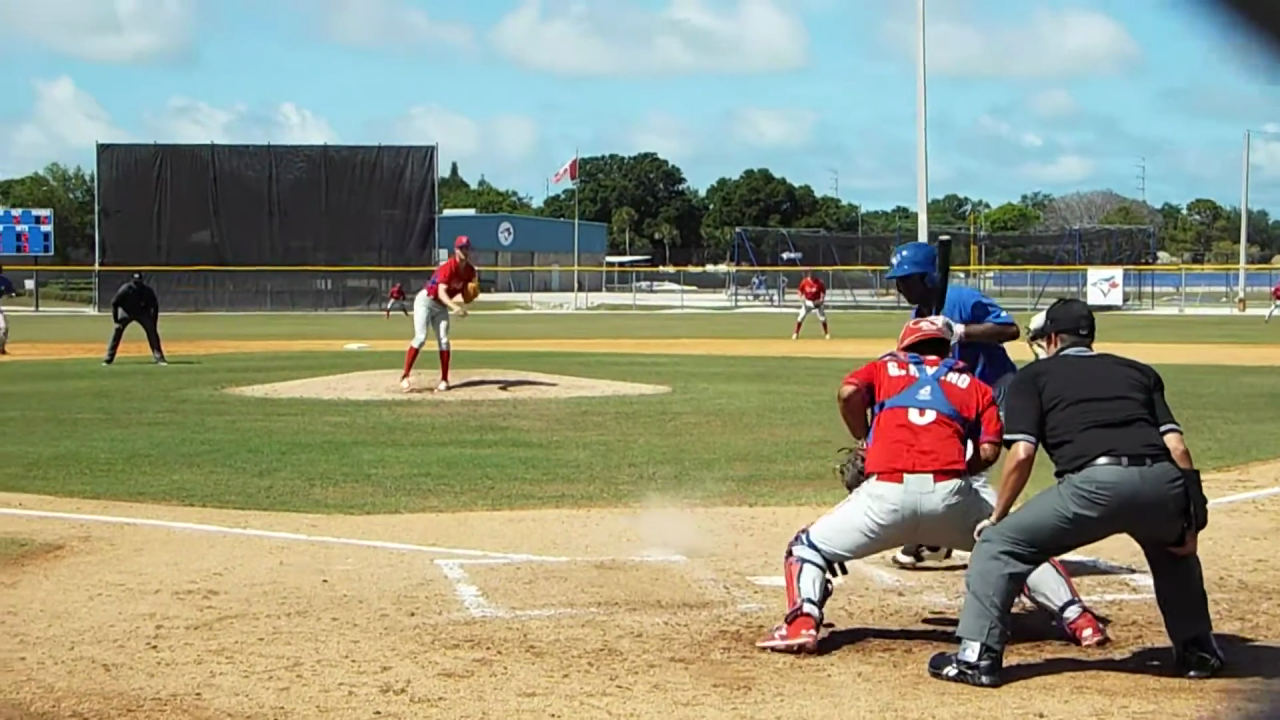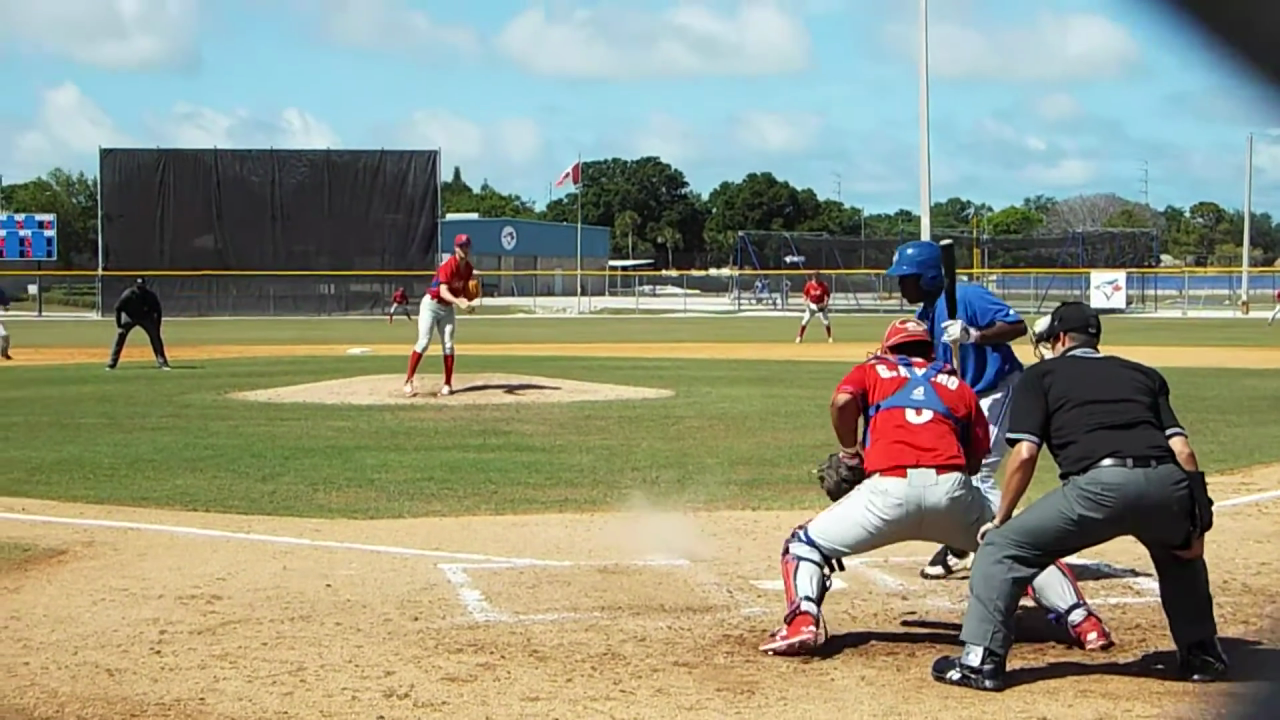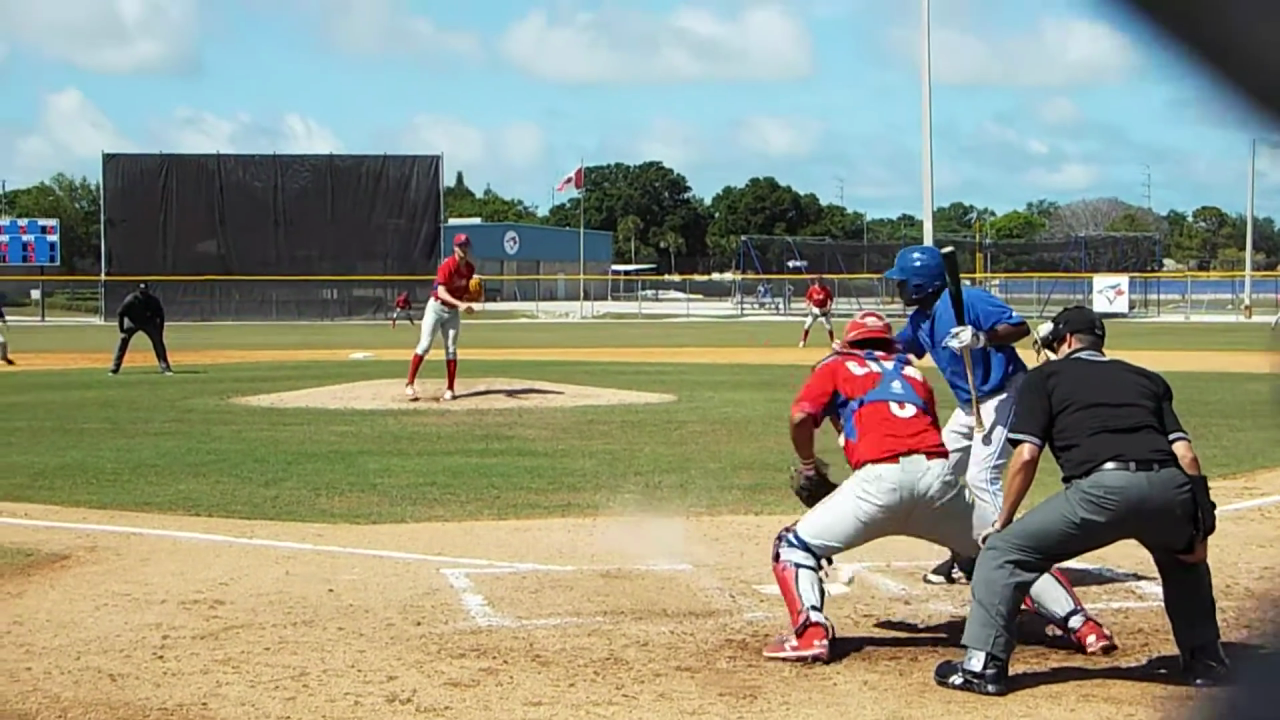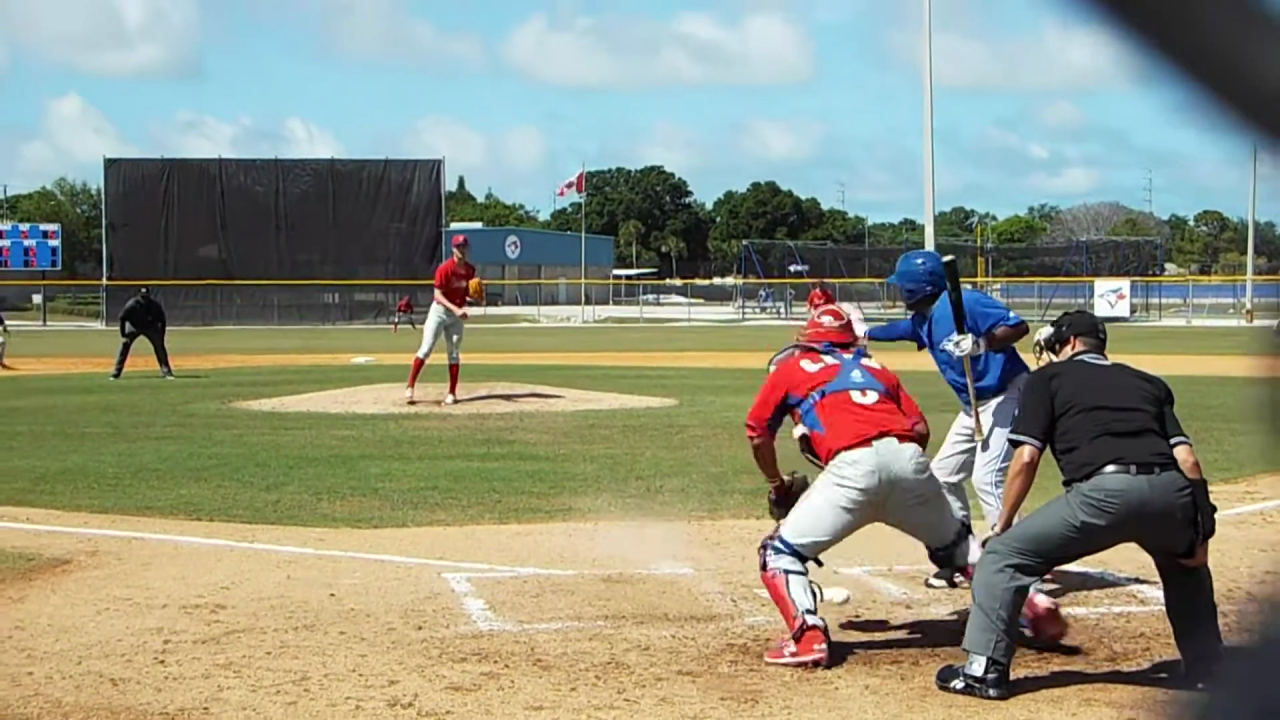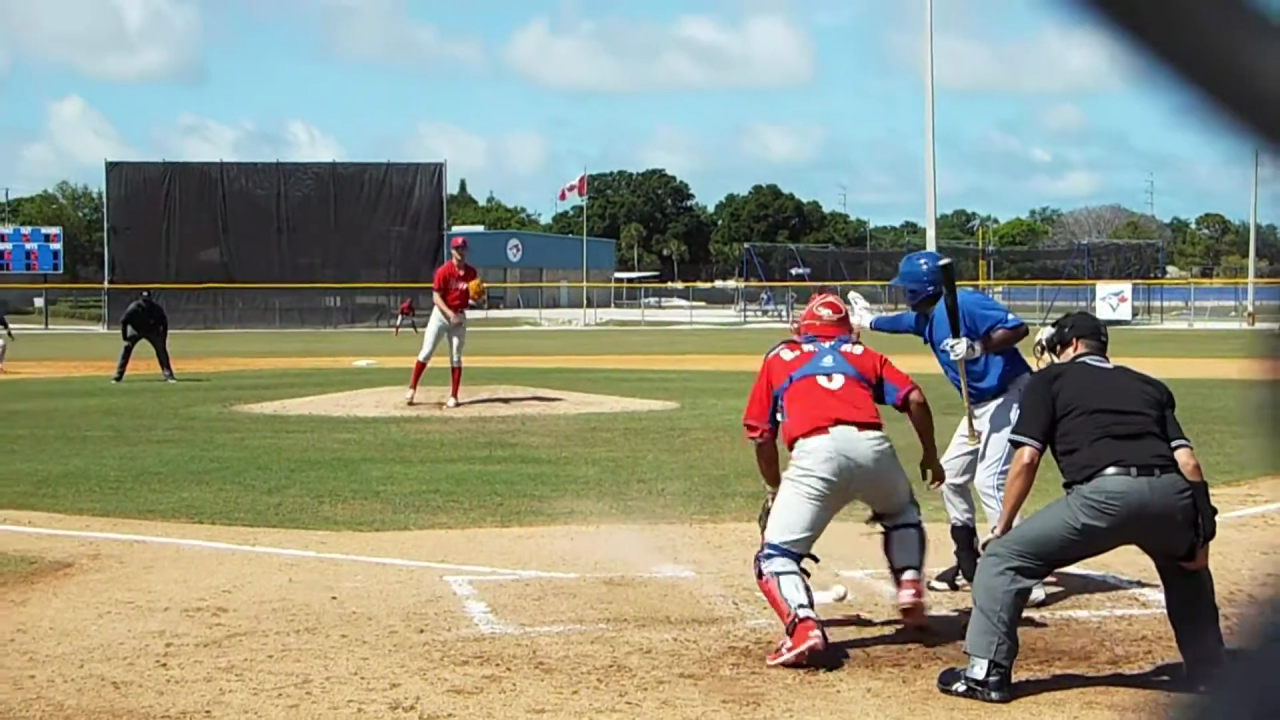
dt=0.1s
person 1, frame 1
left shoulder: (1034, 375)
right shoulder: (1139, 371)
left elbow: (1022, 455)
right elbow: (1176, 447)
left wrist: (997, 517)
right wrist: (1190, 518)
left hip: (1095, 484)
right hip: (1162, 483)
left knee: (997, 545)
right knee: (1174, 549)
left ankle: (977, 657)
right ankle: (1198, 651)
person 1, frame 2
left shoulder: (1040, 375)
right shoulder: (1144, 374)
left elbow: (1025, 455)
right elbow: (1182, 450)
left wrist: (1000, 519)
right wrist: (1195, 520)
left hip: (1099, 485)
right hip: (1167, 484)
left knee: (1001, 548)
right knee: (1180, 552)
left ankle: (980, 661)
right ankle: (1202, 655)
person 1, frame 3
left shoulder: (1046, 376)
right shoulder: (1147, 379)
left elbow: (1026, 456)
right elbow: (1185, 454)
left wrist: (1002, 522)
right wrist: (1199, 526)
left hip: (1102, 489)
right hip: (1170, 488)
left knee: (1002, 551)
right knee: (1184, 556)
left ankle: (983, 666)
right ankle: (1206, 661)
person 1, frame 4
left shoulder: (1048, 378)
right shoulder: (1149, 383)
left elbow: (1027, 458)
right elbow: (1186, 459)
left wrist: (1002, 525)
right wrist: (1199, 529)
left hip: (1102, 492)
right hip: (1170, 492)
left knee: (1003, 555)
right knee: (1185, 560)
left ankle: (985, 670)
right ankle: (1206, 664)
person 1, frame 5
left shoulder: (1050, 379)
right shoulder: (1150, 386)
left elbow: (1026, 458)
right elbow: (1188, 462)
left wrist: (1001, 527)
right wrist: (1200, 534)
left hip: (1104, 494)
right hip: (1171, 496)
left knee: (1003, 556)
right knee: (1186, 564)
left ankle: (987, 673)
right ankle: (1208, 668)
person 2, frame 1
left shoulder: (883, 369)
right shoulder: (975, 387)
left elbow: (848, 393)
right elbow: (989, 453)
left wrist: (864, 444)
left hip: (886, 493)
right hip: (949, 493)
left knee: (807, 547)
left ankle: (802, 625)
right ankle: (1078, 619)
person 2, frame 2
left shoulder: (872, 370)
right shoulder: (958, 385)
left elbow: (843, 401)
right elbow: (977, 456)
left wrist: (850, 451)
left hip: (891, 489)
right hip: (951, 489)
left knee: (804, 545)
left ankle: (801, 623)
right ankle: (1082, 622)
person 2, frame 3
left shoulder: (836, 367)
right shoulder: (913, 374)
left elbow: (801, 417)
left wrist: (807, 465)
left hip: (881, 479)
right hip: (937, 476)
left knee: (793, 548)
left ankle: (811, 636)
person 2, frame 4
left shoulder: (790, 366)
right shoulder: (877, 369)
left elbow: (757, 432)
right elbow: (920, 429)
left wrist: (776, 483)
left hip: (853, 466)
right hip: (908, 458)
left knee: (779, 553)
right knee: (954, 541)
left ankle: (809, 637)
right ankle: (1027, 602)
person 2, frame 5
left shoulder: (780, 357)
right shoulder: (868, 356)
left elbow: (758, 431)
right elbow: (915, 399)
left wrist: (774, 490)
right wrist: (930, 456)
left hip: (813, 451)
right hip: (872, 445)
left knee: (776, 555)
right knee: (902, 513)
left ankle: (804, 628)
right ankle: (909, 588)
person 3, frame 1
left shoulder: (961, 298)
right shoulder: (924, 313)
left elbow: (1011, 329)
left wrist: (959, 332)
left hip: (993, 396)
left knee: (970, 474)
right ankle: (934, 541)
person 3, frame 2
left shoulder: (966, 296)
right shoulder: (926, 314)
left elbow: (1017, 326)
left wrist: (974, 335)
left hip: (997, 394)
left knee: (976, 474)
right ankle: (956, 546)
person 3, frame 3
left shoulder: (964, 299)
right shoulder: (920, 319)
left elbow: (1019, 327)
right elbow: (905, 349)
left wrist: (980, 339)
left hip: (999, 399)
right hip: (969, 405)
left knee: (981, 479)
right ankle: (963, 558)
person 3, frame 4
left shoulder: (964, 303)
right shoulder: (923, 320)
left elbow: (1018, 327)
right elbow: (895, 329)
left wrist: (980, 343)
right wrist: (861, 333)
left hip: (1004, 396)
right hip: (974, 405)
left knee: (988, 481)
right knee: (945, 474)
person 3, frame 5
left shoulder: (964, 302)
right shoulder: (927, 317)
left elbow: (1019, 328)
right elbow: (906, 320)
left wrist: (979, 348)
right wrist: (870, 320)
left hip: (1010, 397)
right hip: (980, 405)
left knee: (990, 482)
right knee: (951, 475)
right ankle: (968, 564)
